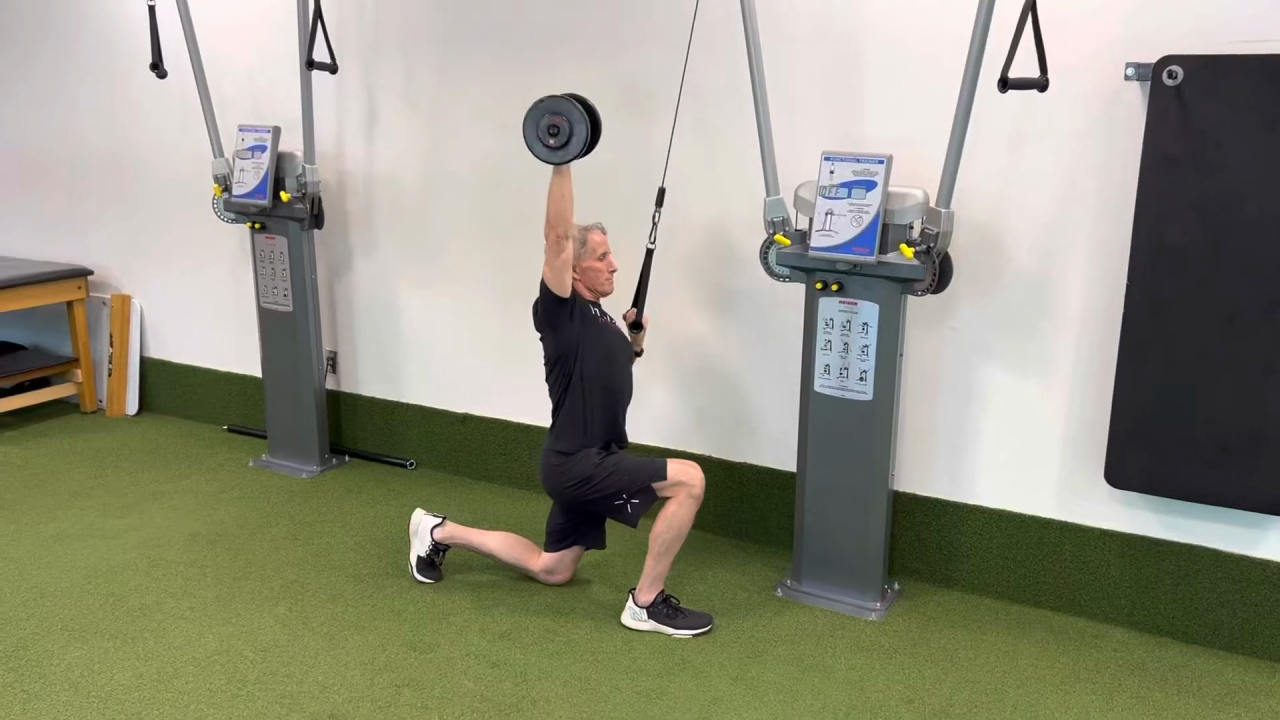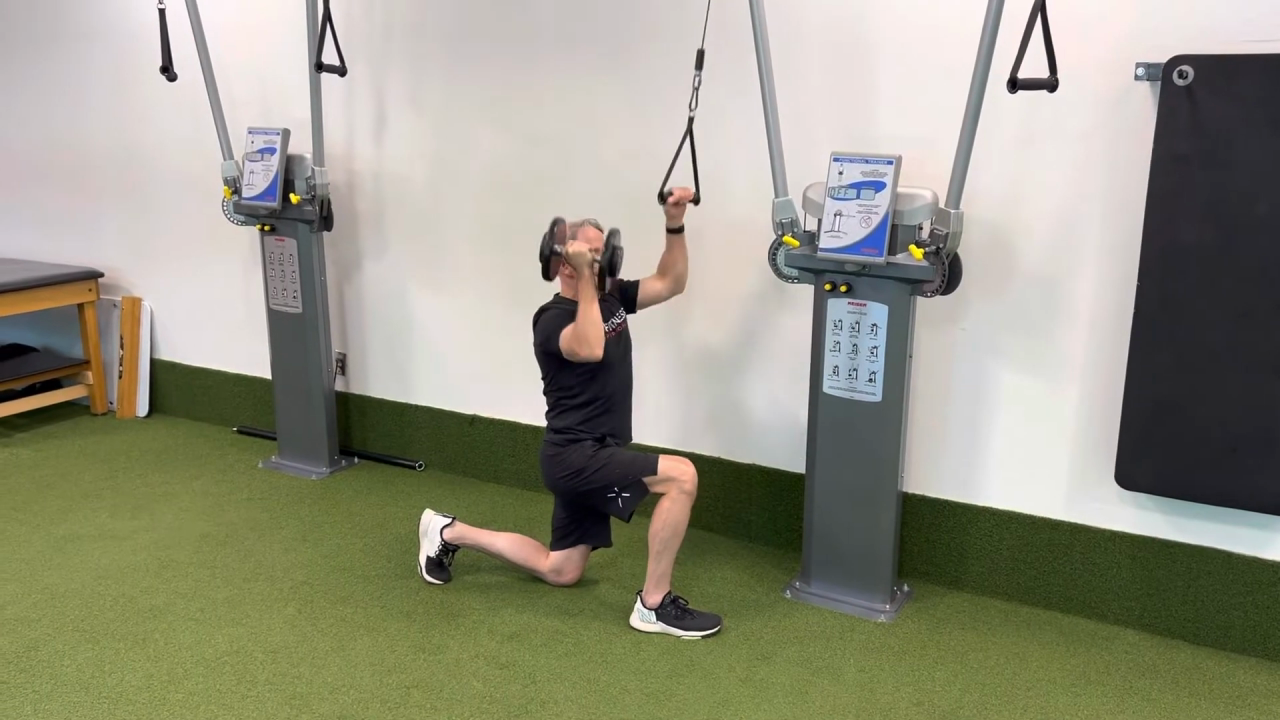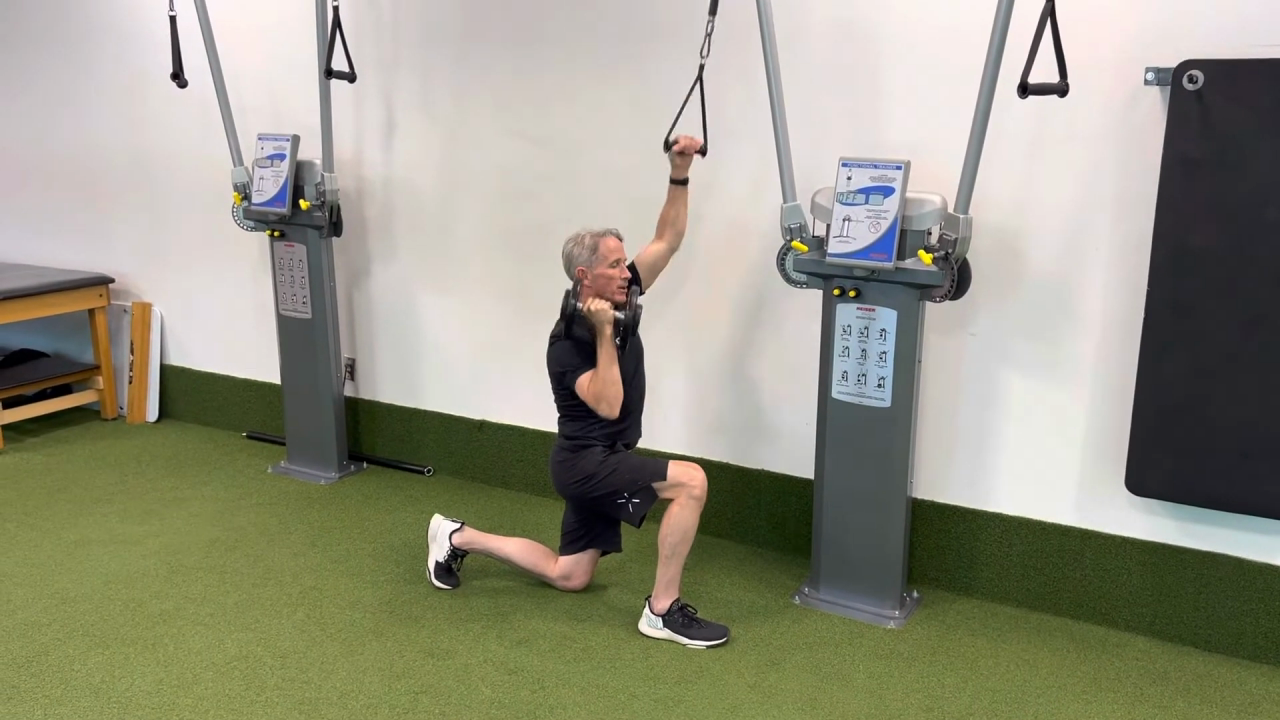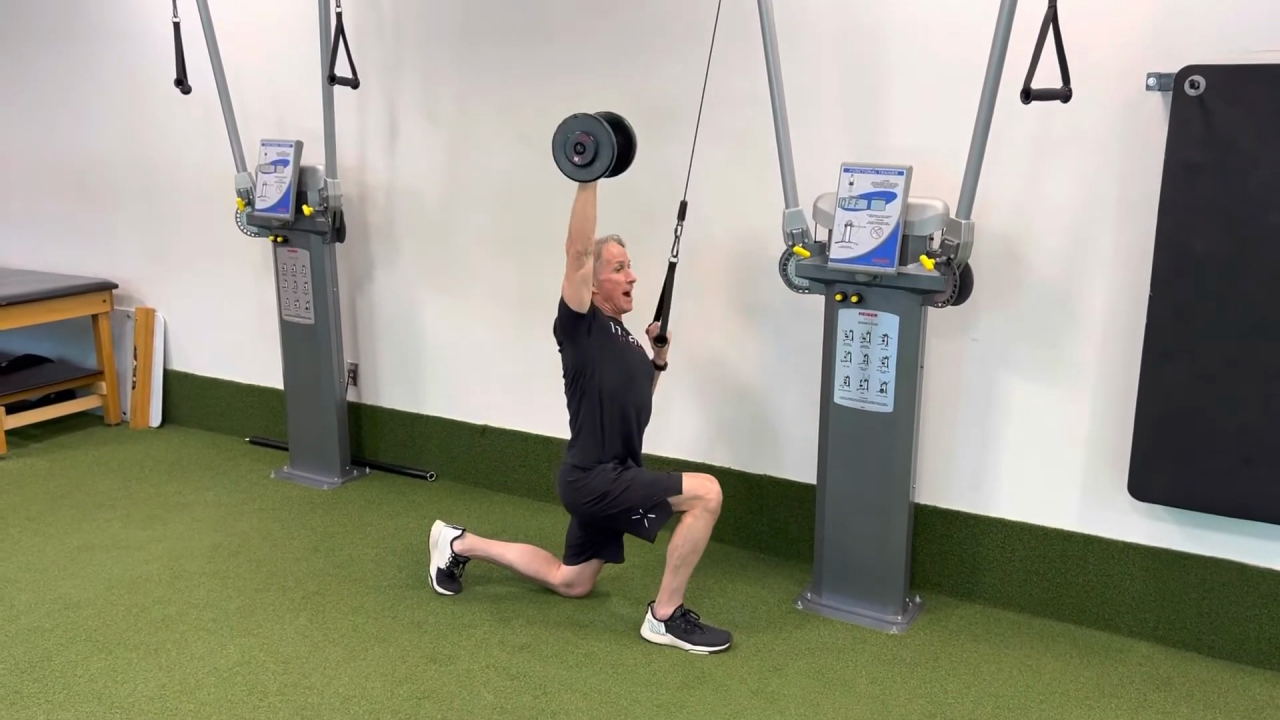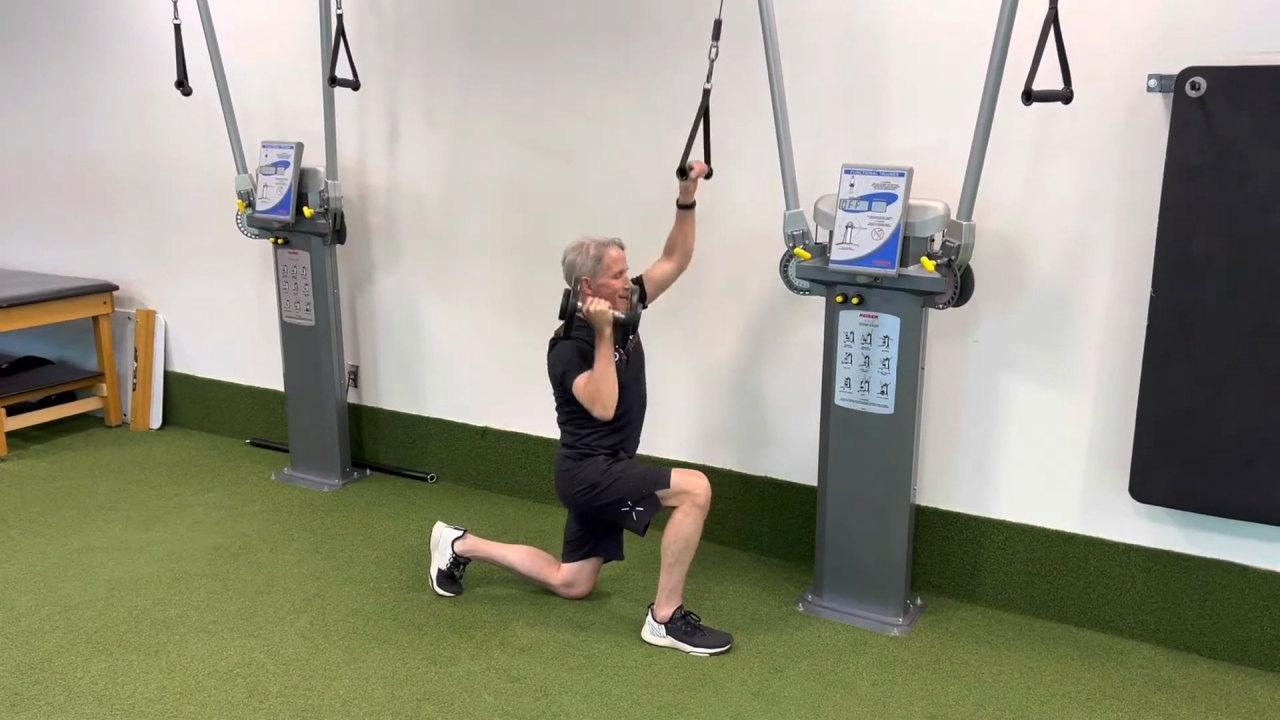
dt=1s
person 1, frame 1
left shoulder: (596, 318)
right shoulder: (560, 309)
right elbow: (557, 235)
left wrist: (635, 344)
right wrist: (561, 161)
left hip: (588, 462)
right hip: (577, 464)
left knee: (550, 569)
right knee: (690, 480)
left ankle: (439, 532)
right ankle: (647, 603)
person 1, frame 2
left shoulder: (611, 297)
right shoulder: (552, 318)
left elbow: (671, 283)
right elbow: (591, 350)
left wrist: (674, 224)
right wrist: (584, 283)
left hip: (593, 454)
right hip: (575, 455)
left knee: (560, 570)
right knee: (681, 475)
left ankle: (449, 532)
right ankle: (654, 604)
person 1, frame 3
left shoulder: (619, 299)
right shoulder: (570, 341)
left elbow: (669, 239)
right elbow: (609, 405)
left wrist: (679, 174)
right wrist: (604, 327)
left hip: (600, 462)
right hip: (586, 462)
left knee: (569, 576)
right knee: (691, 481)
left ankle: (456, 537)
right ankle: (663, 611)
person 1, frame 4
left shoulder: (621, 336)
right shoulder: (580, 324)
right elbow: (578, 251)
left wrist: (659, 358)
right wrist: (588, 177)
left hip: (609, 476)
right hip: (595, 478)
left knee: (569, 582)
right knee: (705, 494)
left ankle: (459, 544)
right ankle: (666, 616)
person 1, frame 5
left shoulder: (623, 305)
right shoulder: (568, 345)
left elbow: (675, 259)
right elbow: (603, 407)
left wrist: (686, 197)
right wrist: (603, 337)
left hip: (604, 470)
right hip: (588, 471)
left knee: (570, 583)
right knee: (695, 489)
left ankle: (459, 545)
right ankle: (666, 618)
